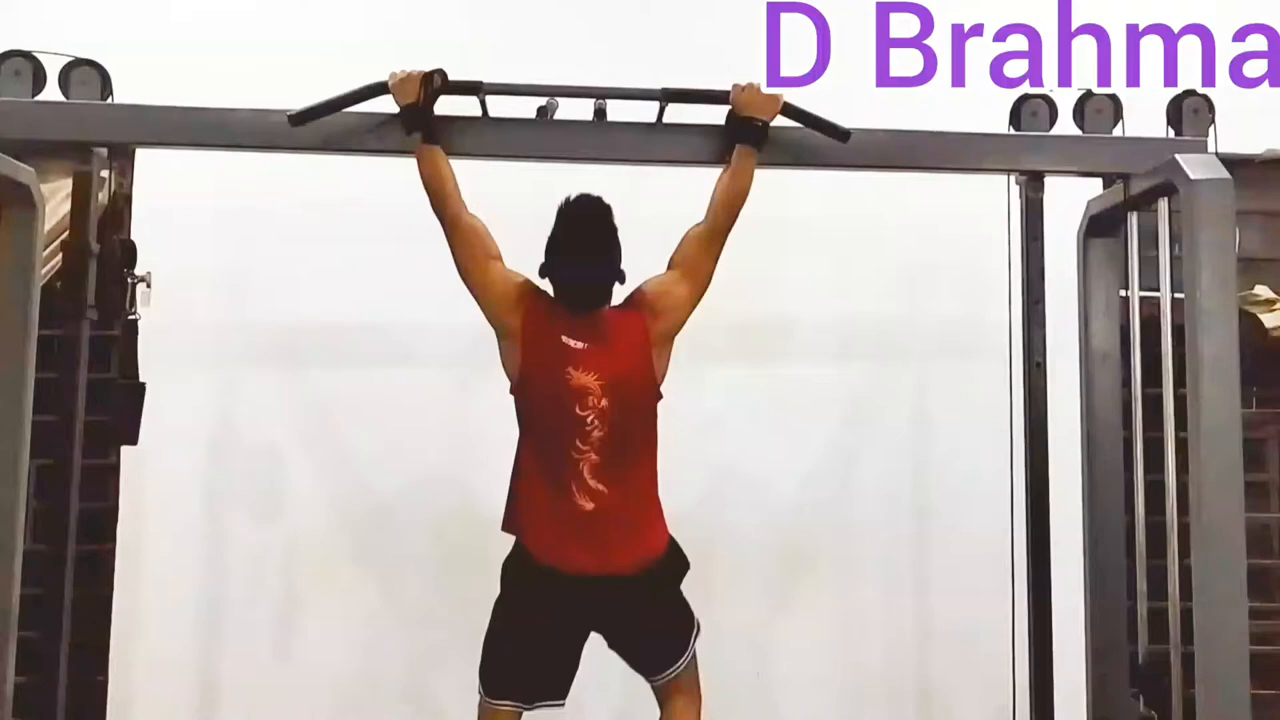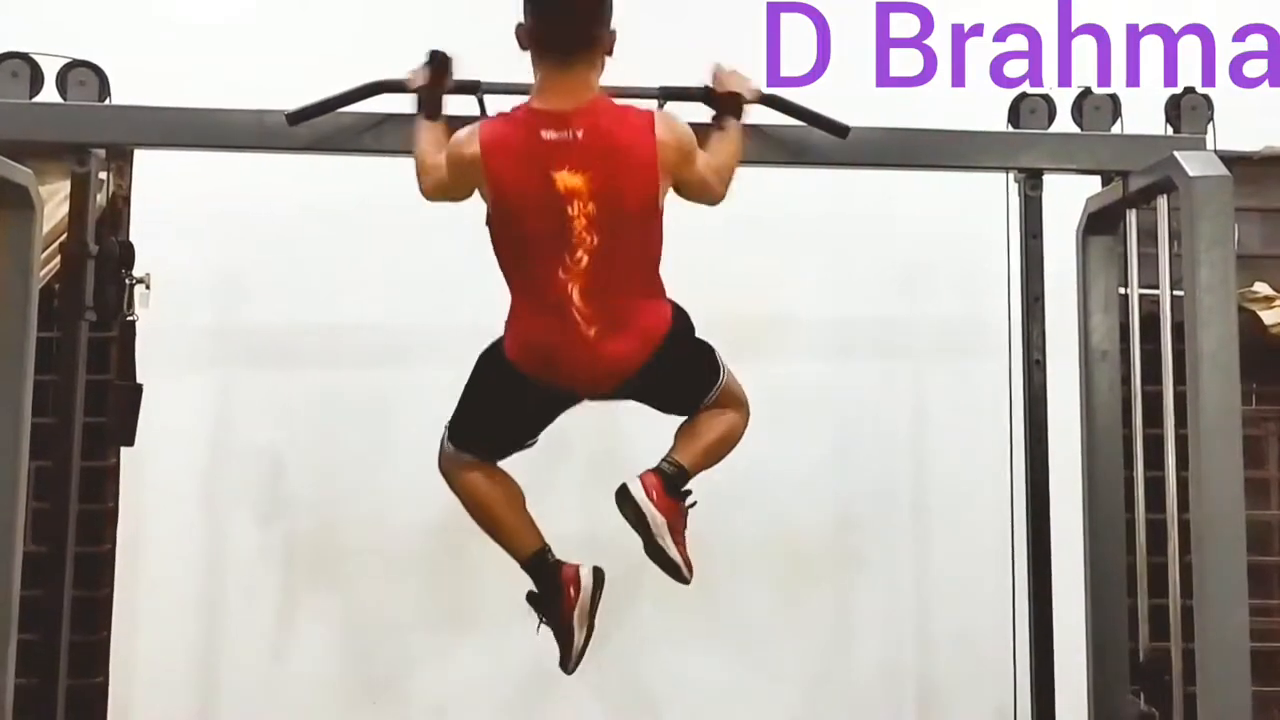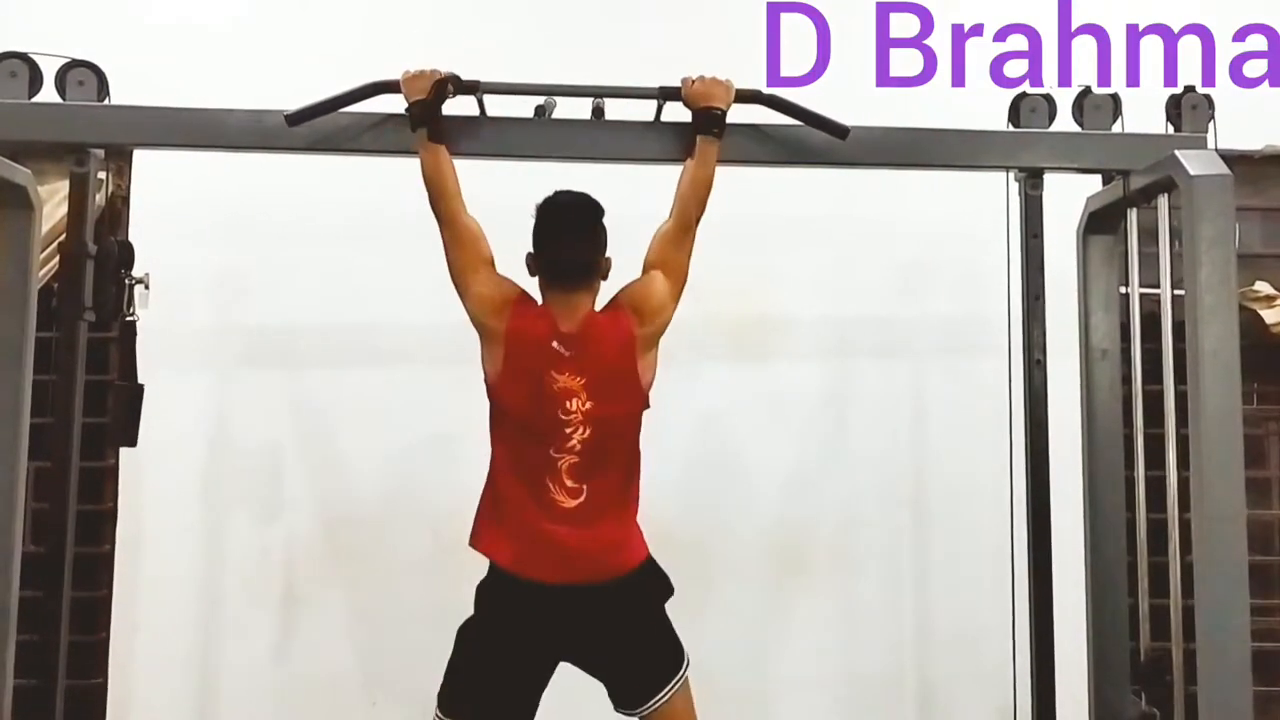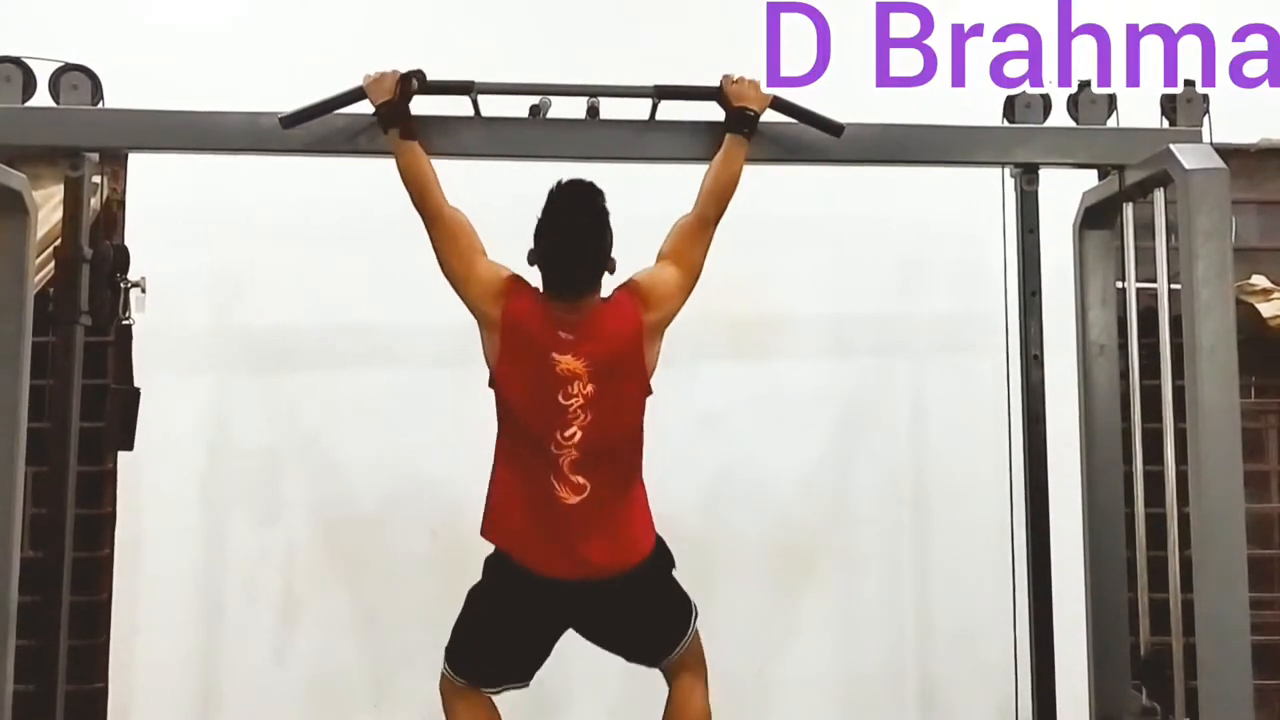
dt=0.7s
person 1, frame 1
left shoulder: (518, 323)
right shoulder: (652, 327)
left elbow: (455, 218)
right elbow: (714, 227)
left wrist: (420, 122)
right wrist: (747, 133)
left hip: (542, 571)
right hip: (637, 569)
person 1, frame 2
left shoulder: (487, 147)
right shoulder: (654, 136)
left elbow: (433, 176)
right elbow: (715, 182)
left wrist: (427, 103)
right wrist: (732, 108)
left hip: (532, 359)
right hip: (641, 348)
left knee: (461, 459)
right knee: (729, 406)
left ankle: (554, 579)
right ankle: (665, 482)
person 1, frame 3
left shoulder: (501, 327)
right shoulder: (638, 328)
left elbow: (452, 219)
right elbow: (683, 224)
left wrist: (425, 119)
right wrist: (708, 123)
left hip: (518, 588)
right hip: (617, 584)
person 1, frame 4
left shoulder: (500, 312)
right shoulder: (644, 314)
left elbow: (434, 208)
right elbow: (705, 214)
left wrist: (395, 118)
right wrist: (741, 121)
left hip: (523, 569)
right hip: (626, 567)
